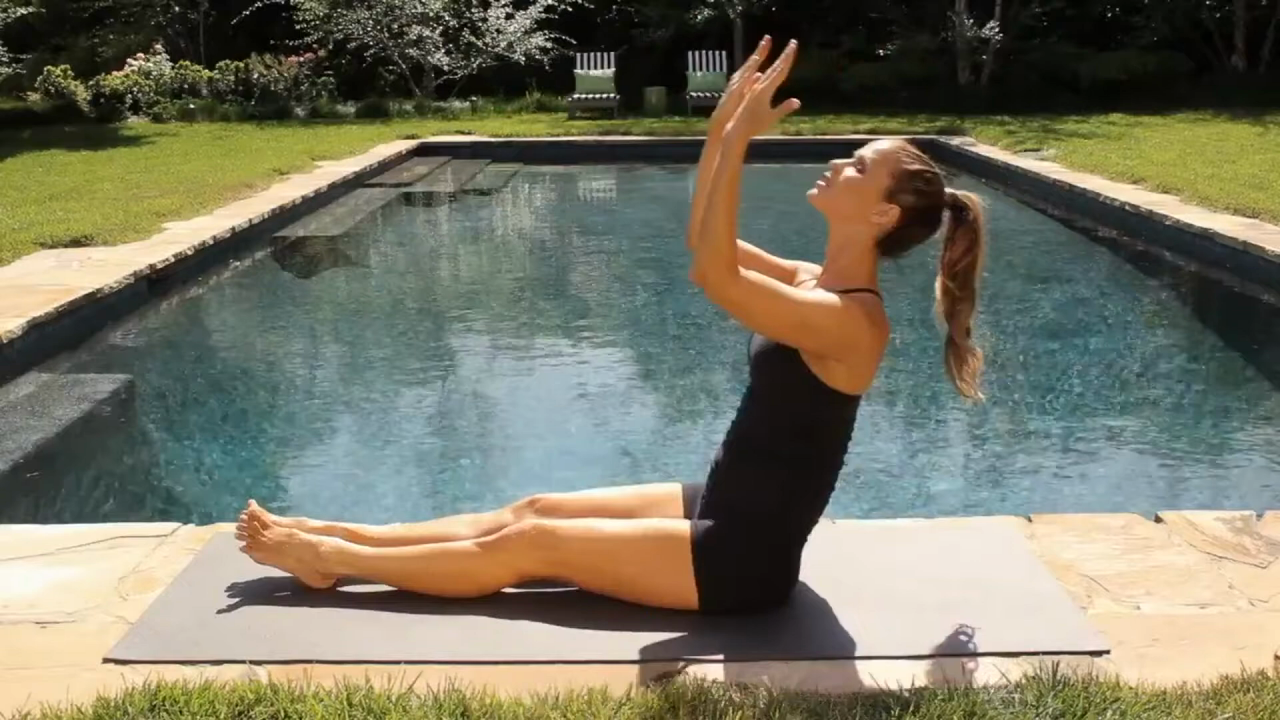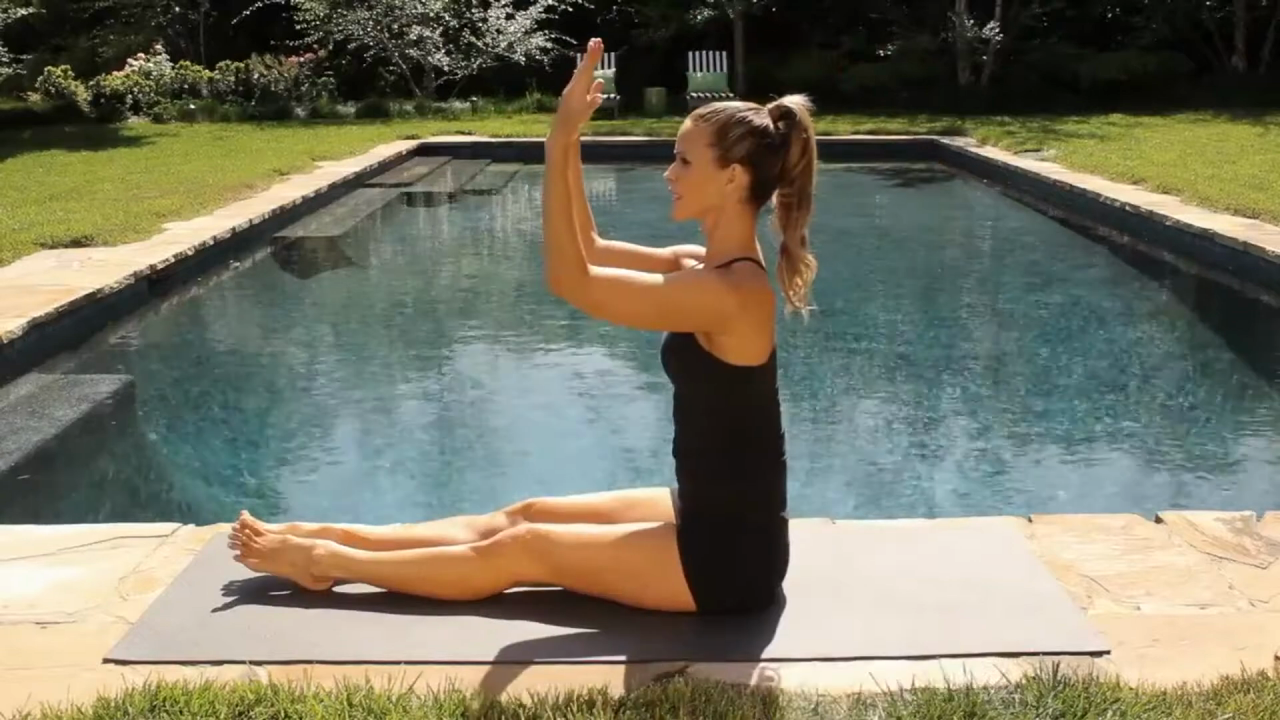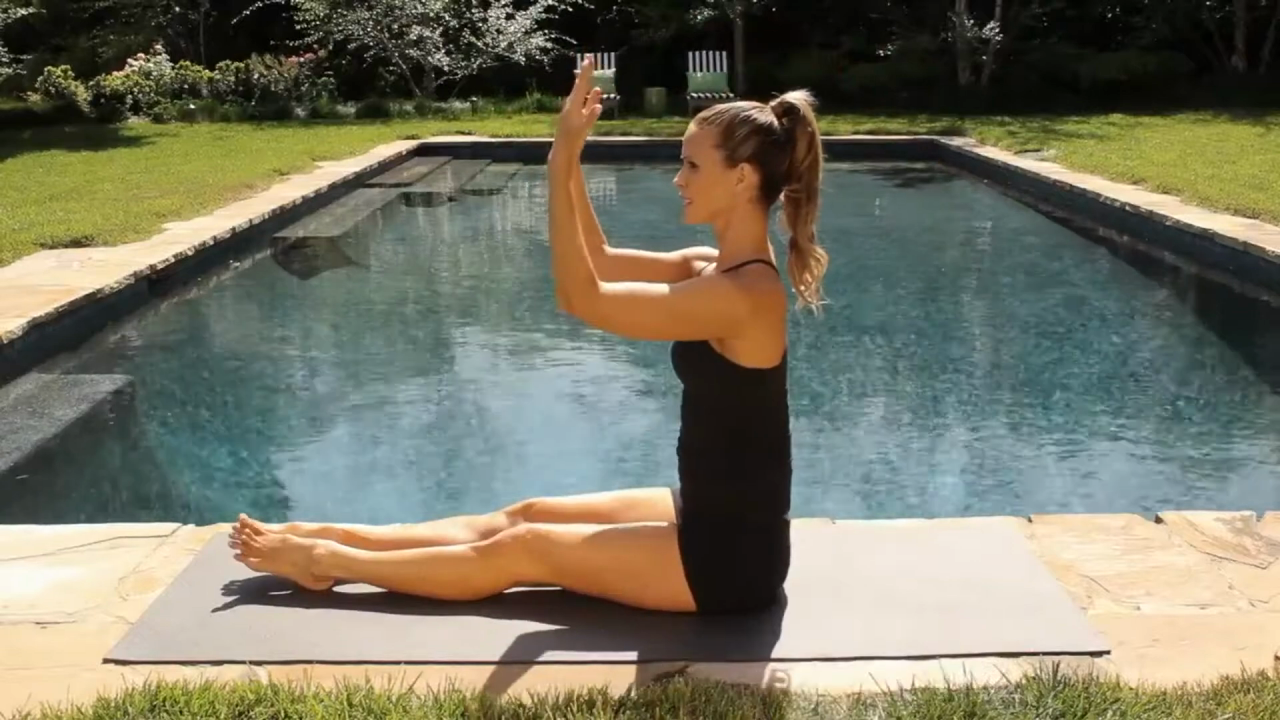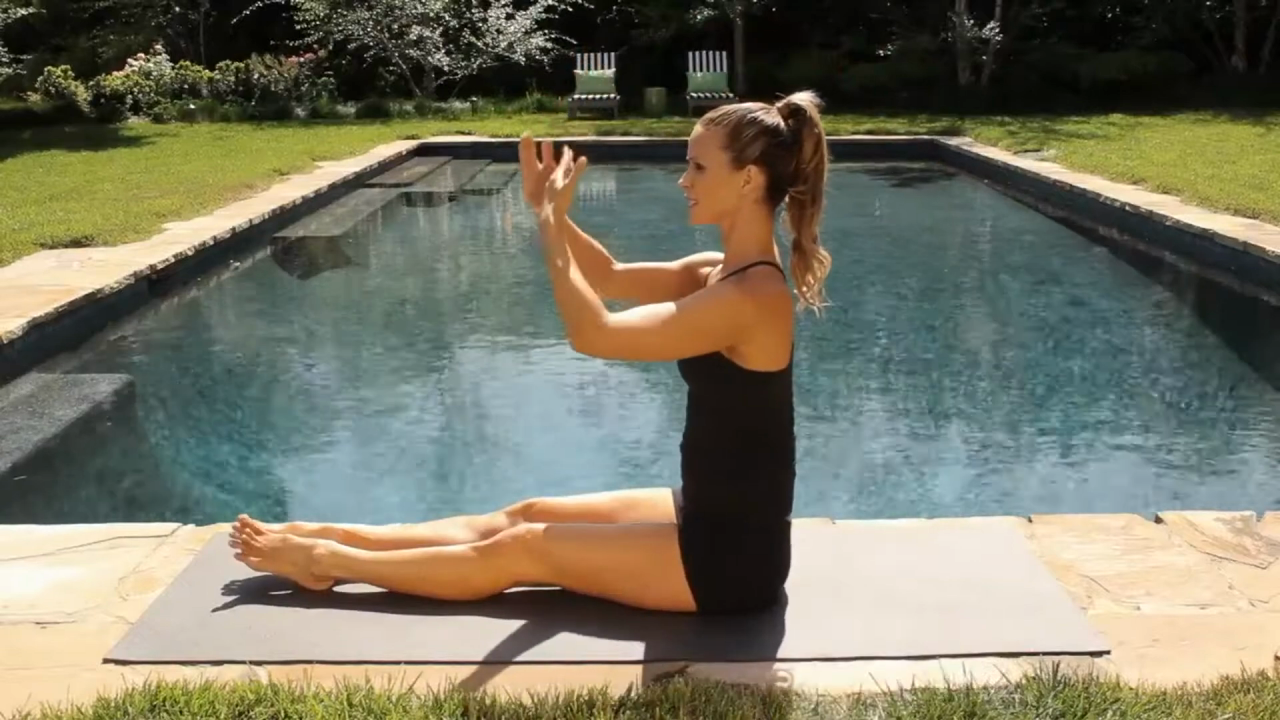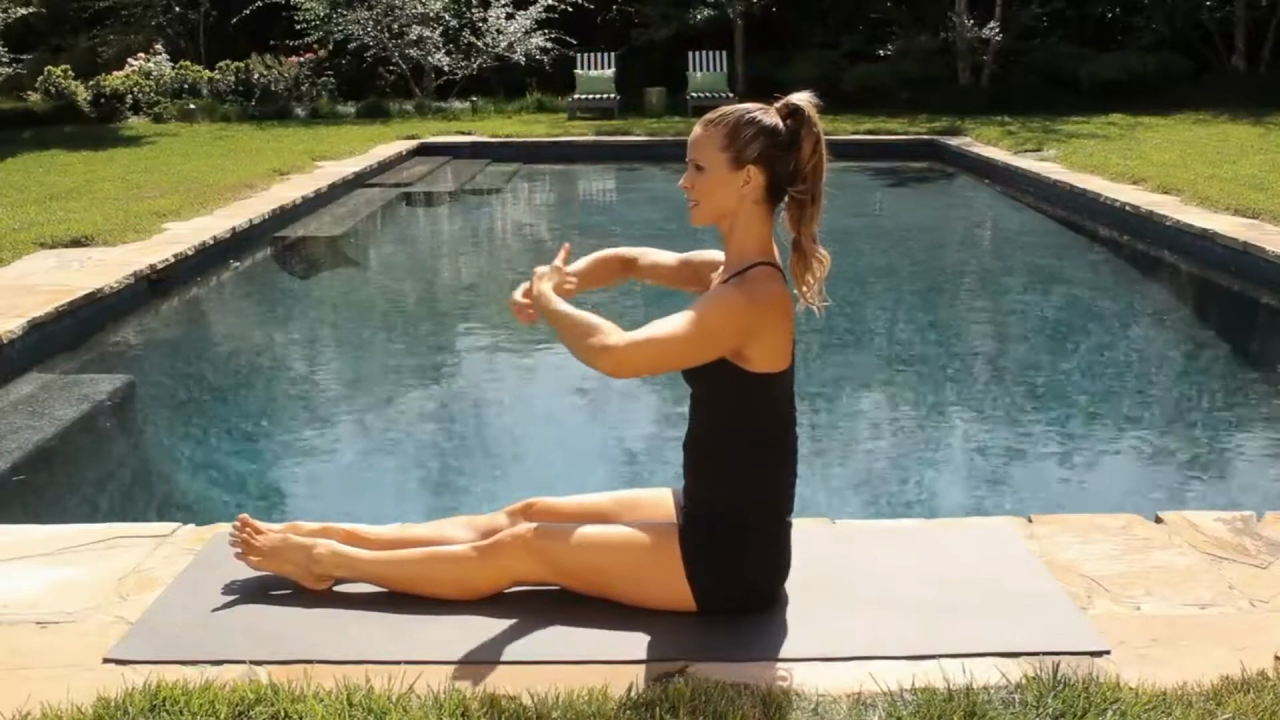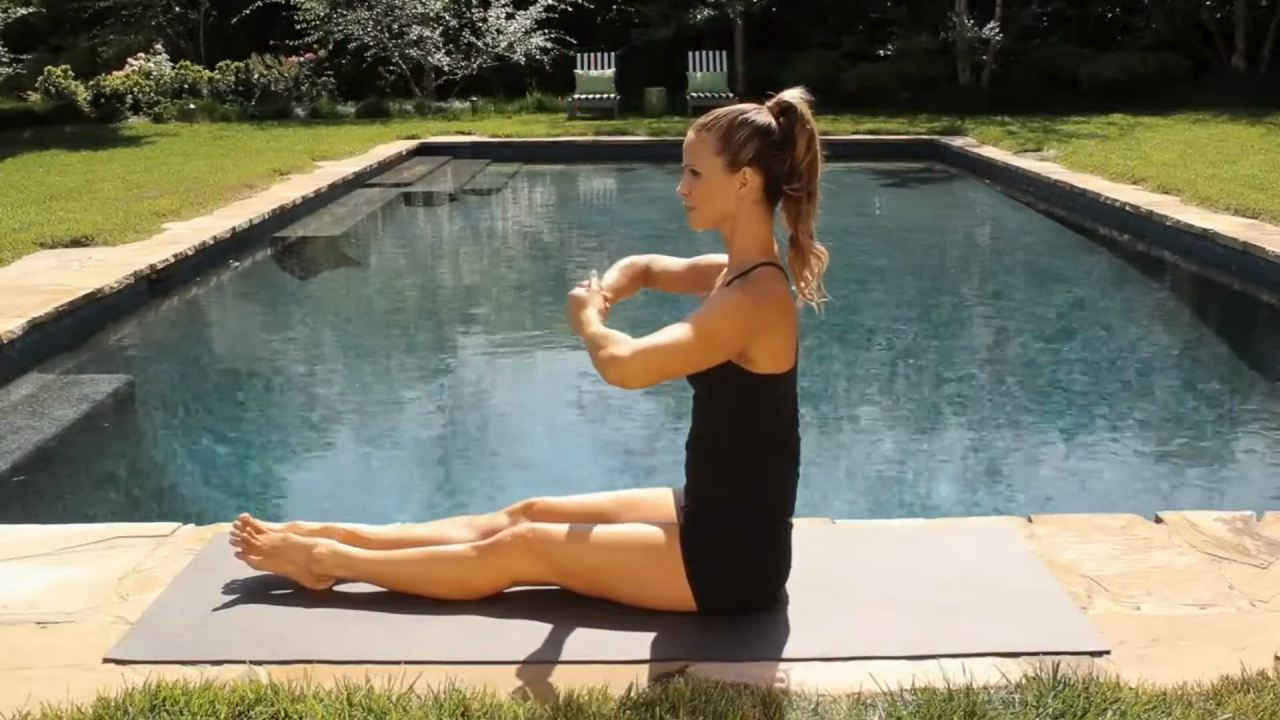
dt=0.5s
person 1, frame 1
left shoulder: (846, 322)
right shoulder: (816, 282)
left elbow: (710, 270)
right elbow: (710, 249)
left wrist: (735, 137)
right wrist: (724, 126)
left hip: (742, 558)
right hip: (720, 510)
left knee: (528, 545)
right knee: (535, 512)
left ankle: (325, 559)
right ankle: (331, 540)
person 1, frame 2
left shoulder: (729, 293)
right shoulder: (708, 266)
left elbow: (571, 280)
right elbow: (592, 251)
left wrist: (559, 146)
right wrist: (566, 143)
left hip: (729, 553)
right hip: (708, 518)
left knee: (518, 550)
right knee: (525, 517)
left ankle: (324, 562)
right ankle: (329, 537)
person 1, frame 3
left shoulder: (740, 294)
right shoulder: (723, 268)
left elbow: (583, 299)
right elbow: (603, 261)
left wrist: (561, 166)
right wrist: (567, 158)
left hip: (731, 553)
right hip: (710, 517)
left knee: (520, 549)
right knee: (527, 515)
left ankle: (329, 562)
right ankle: (331, 537)
person 1, frame 4
left shoulder: (748, 297)
right shoulder: (727, 272)
left elbow: (593, 333)
right elbow: (613, 277)
left wrist: (551, 224)
right wrist: (549, 212)
left hip: (732, 553)
right hip: (710, 516)
left knee: (521, 549)
right knee: (527, 515)
left ankle: (328, 561)
right ankle: (334, 536)
person 1, frame 5
left shoulder: (751, 297)
right shoulder: (732, 270)
left elbow: (615, 354)
right elbow: (631, 260)
left wrist: (548, 302)
right wrist: (559, 283)
left hip: (732, 553)
right hip: (712, 515)
left knee: (522, 549)
right knee: (527, 515)
left ankle: (327, 561)
right ankle: (336, 537)
person 1, frame 6
left shoulder: (755, 297)
right shoulder: (738, 272)
left elbow: (625, 365)
right elbow: (647, 268)
left wrist: (586, 319)
right wrist: (601, 292)
left hip: (733, 553)
right hip: (712, 516)
left knee: (523, 548)
right knee: (529, 514)
left ankle: (330, 561)
right ankle: (336, 536)
